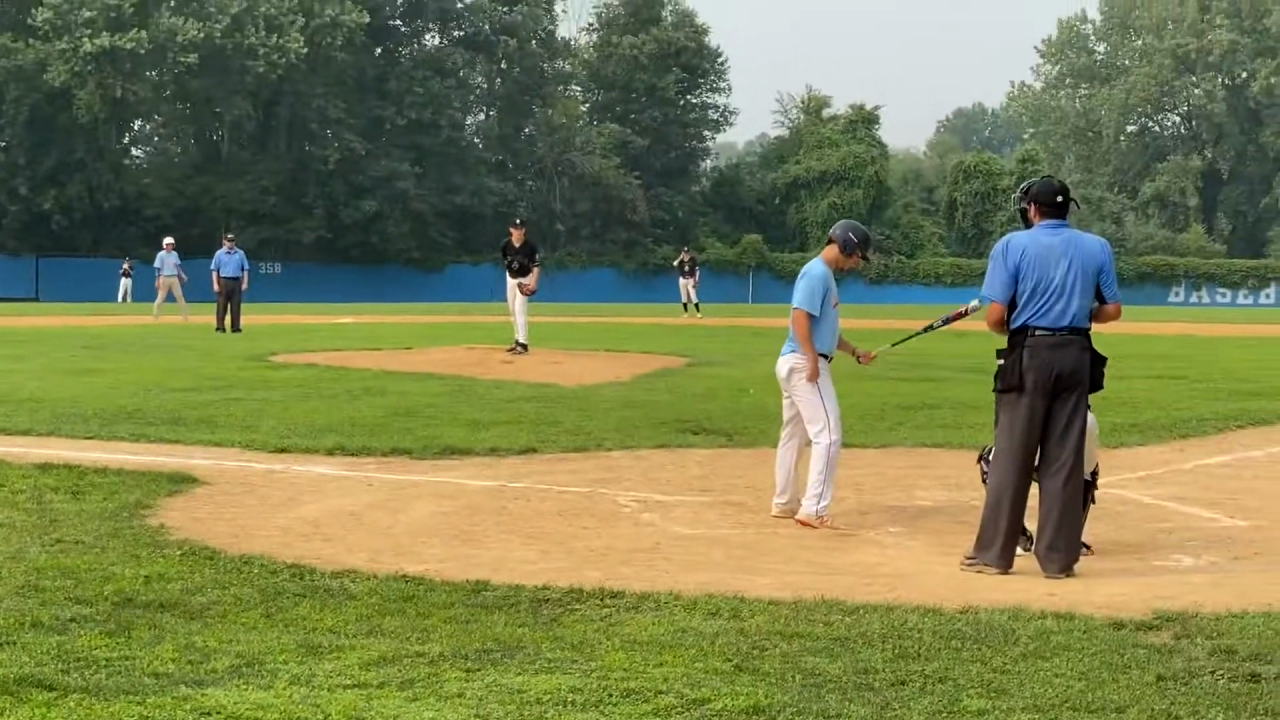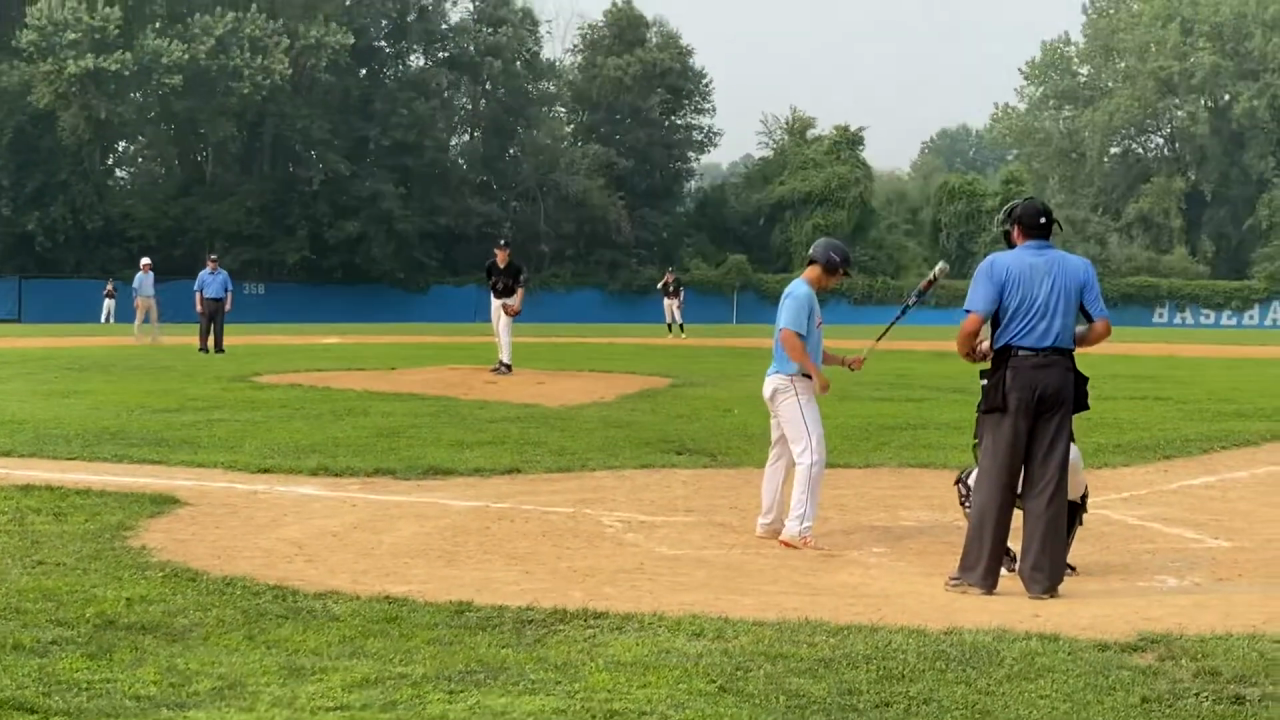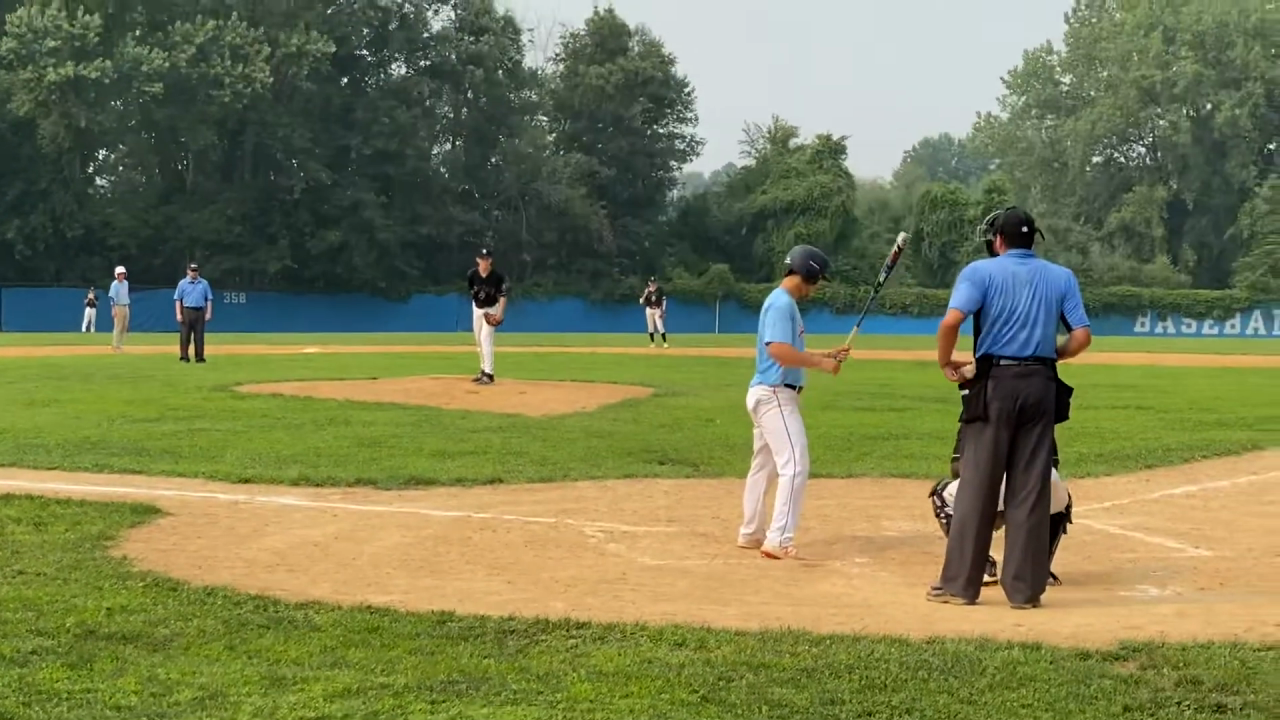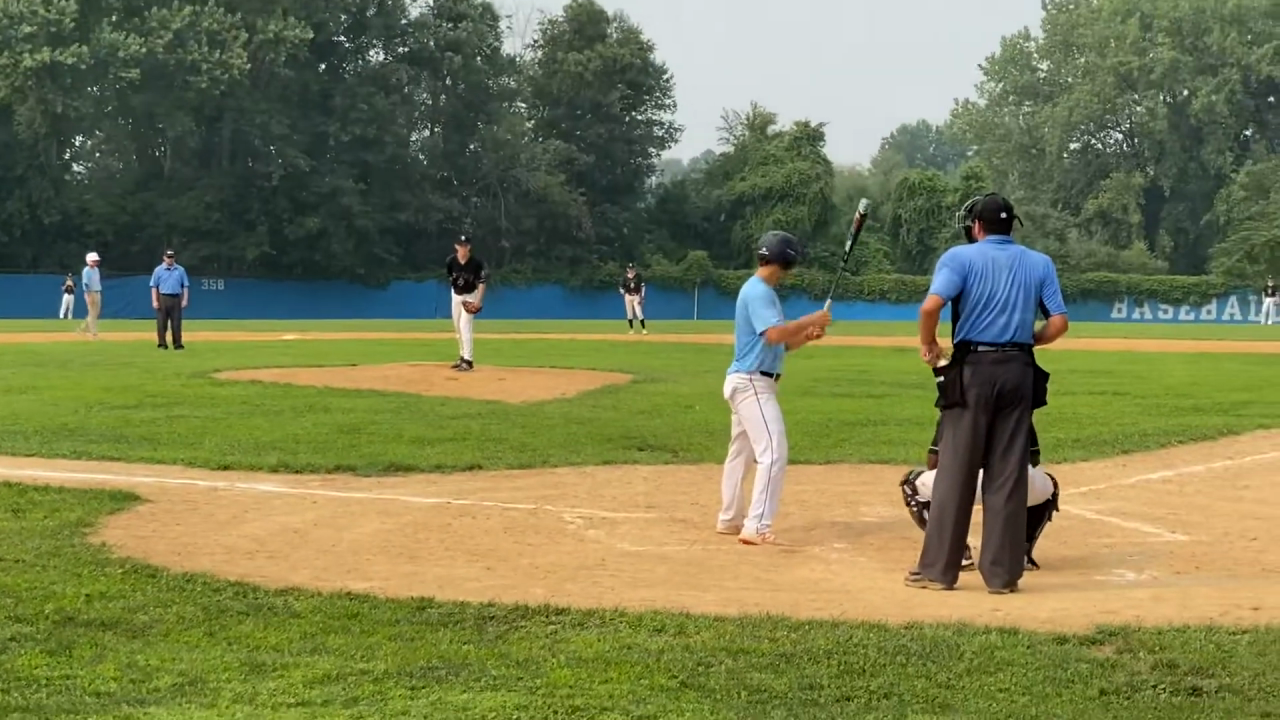
dt=0.2s
person 1, frame 1
left shoulder: (1012, 244)
right shoulder: (1098, 247)
left elbow: (995, 316)
right elbow: (1112, 311)
left wrist: (1012, 328)
left hip: (1029, 355)
right hip: (1075, 356)
left knee: (1012, 457)
right knee: (1065, 461)
left ankle: (994, 554)
right ankle: (1059, 558)
person 1, frame 2
left shoulder: (997, 264)
right shoulder: (1080, 267)
left elbow: (972, 325)
right elbow: (1101, 328)
left wrist: (968, 351)
left hip: (1013, 374)
right hip: (1058, 376)
left knee: (995, 476)
right knee: (1049, 480)
left ankle: (978, 574)
right ankle: (1043, 578)
person 1, frame 3
left shoulder: (981, 271)
right shoulder: (1062, 277)
left elbow: (950, 321)
right elbow: (1081, 336)
left wrist: (945, 361)
right wrist: (1049, 356)
left hip: (994, 383)
right hip: (1040, 385)
left knee: (977, 485)
right knee: (1031, 489)
left ankle: (960, 584)
right ankle: (1025, 587)
person 1, frame 4
left shoulder: (960, 256)
right shoulder: (1040, 263)
left elbow: (931, 305)
right elbow: (1058, 323)
left wrist: (928, 343)
left hip: (972, 369)
right hip: (1018, 371)
left knee: (956, 469)
right knee: (1009, 474)
left ankle: (938, 569)
right ankle: (1002, 572)
person 2, frame 1
left shoulder: (826, 274)
right shoulder: (817, 272)
right elbow: (799, 317)
left wrist: (855, 352)
right wrist: (812, 359)
left hip: (795, 364)
right hip: (804, 364)
left knee: (792, 435)
right knee: (828, 436)
left ankle: (784, 503)
right ankle: (814, 509)
person 2, frame 2
left shoulder: (806, 293)
right shoulder: (800, 292)
right elbow: (788, 337)
left wrist: (842, 361)
right wrist: (816, 374)
left hip: (785, 383)
right hip: (791, 383)
left knee: (781, 455)
right knee: (811, 456)
left ankle: (769, 523)
right ankle: (797, 530)
person 2, frame 3
left shoulder: (786, 303)
right shoulder: (781, 303)
left elbow: (791, 355)
right elbow: (778, 350)
left wrist: (826, 357)
right wrist: (820, 363)
left hip: (769, 394)
right hip: (775, 395)
left knee: (763, 466)
right knee: (795, 466)
left ankle: (751, 533)
right ankle: (778, 541)
person 2, frame 4
left shoulder: (762, 291)
right shoulder: (758, 291)
left elbow: (782, 342)
right elbow: (776, 334)
left wrist: (807, 334)
right wrist: (811, 320)
left hip: (747, 381)
right hip: (752, 383)
left knee: (740, 452)
right knee: (773, 453)
left ankle: (729, 519)
right ankle: (756, 528)
